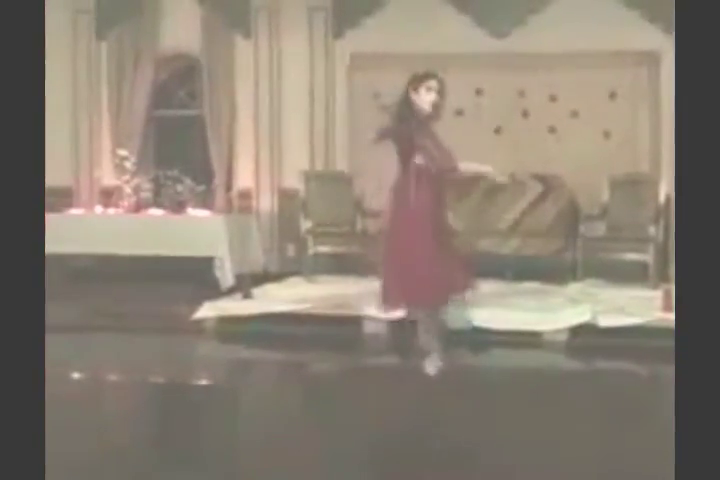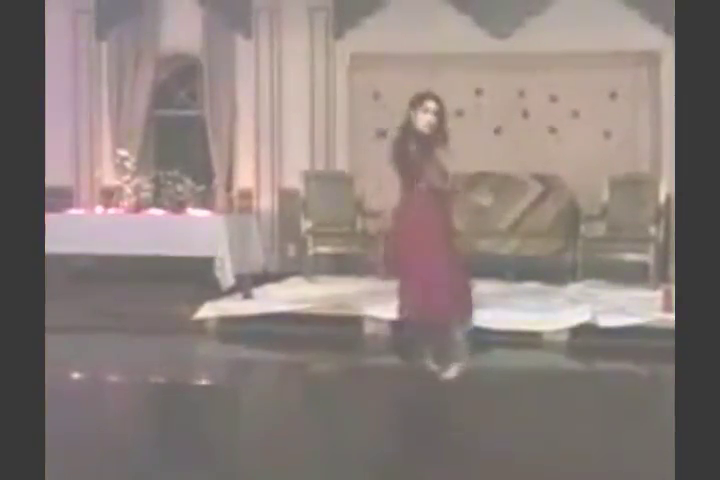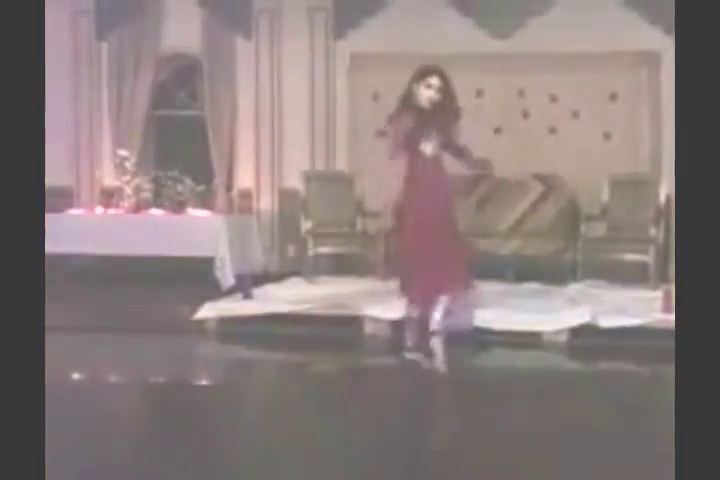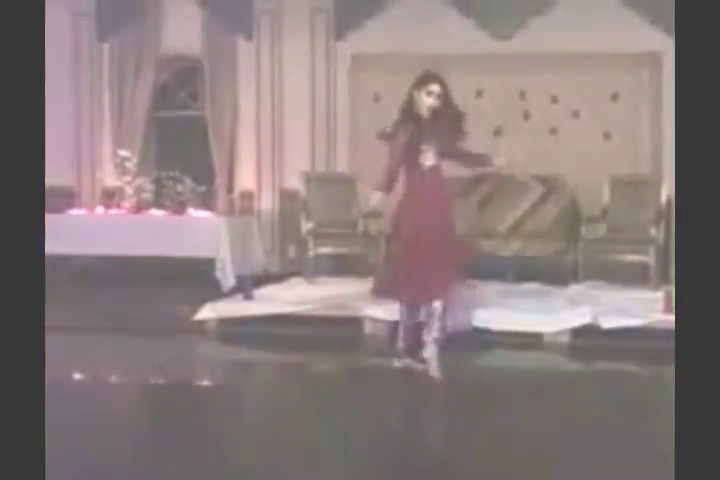
dt=0.2s
person 1, frame 1
left shoulder: (419, 128)
right shoulder: (412, 127)
left elbow: (441, 163)
right elbow: (443, 163)
left hip: (427, 207)
right hip: (413, 208)
left knee: (437, 278)
right knee: (424, 278)
left ankle: (432, 349)
right ankle: (430, 350)
person 1, frame 2
left shoulder: (424, 147)
right shoulder: (412, 146)
right elbow: (439, 183)
left hip: (431, 225)
right hip: (417, 226)
left knee: (434, 291)
right knee: (438, 289)
left ankle: (427, 353)
person 1, frame 3
left shoulder: (435, 121)
right shoulder: (407, 118)
left elbow: (454, 149)
right elbow: (396, 153)
left wrist: (486, 166)
right wrist: (394, 188)
left hip: (436, 199)
right hip: (420, 200)
left knee: (431, 273)
right knee: (441, 272)
left ankle: (415, 344)
right ankle: (434, 338)
person 1, frame 4
left shoulder: (436, 129)
right shoulder: (407, 129)
left elbow: (456, 154)
right elbow: (395, 164)
left wrist: (493, 160)
right wrist: (382, 191)
left hip: (434, 207)
right hip: (418, 209)
left knee: (418, 284)
right knee: (434, 283)
left ankle: (404, 351)
right ankle: (429, 349)
